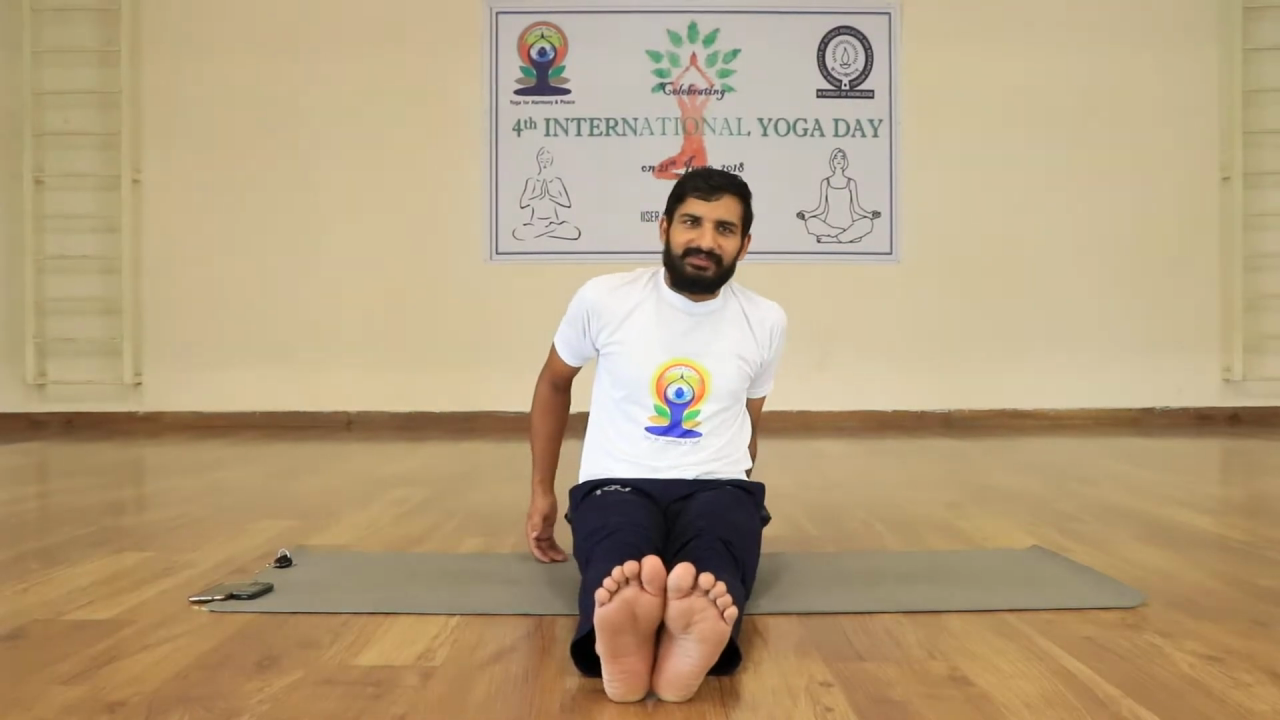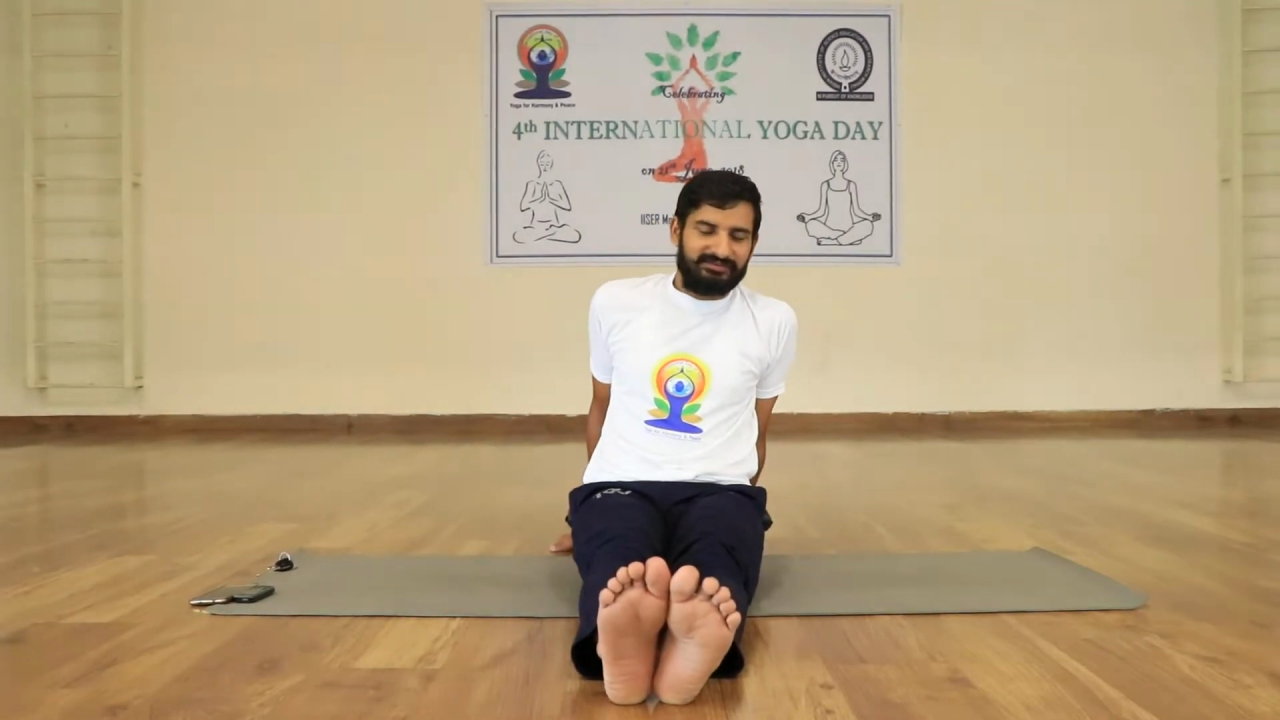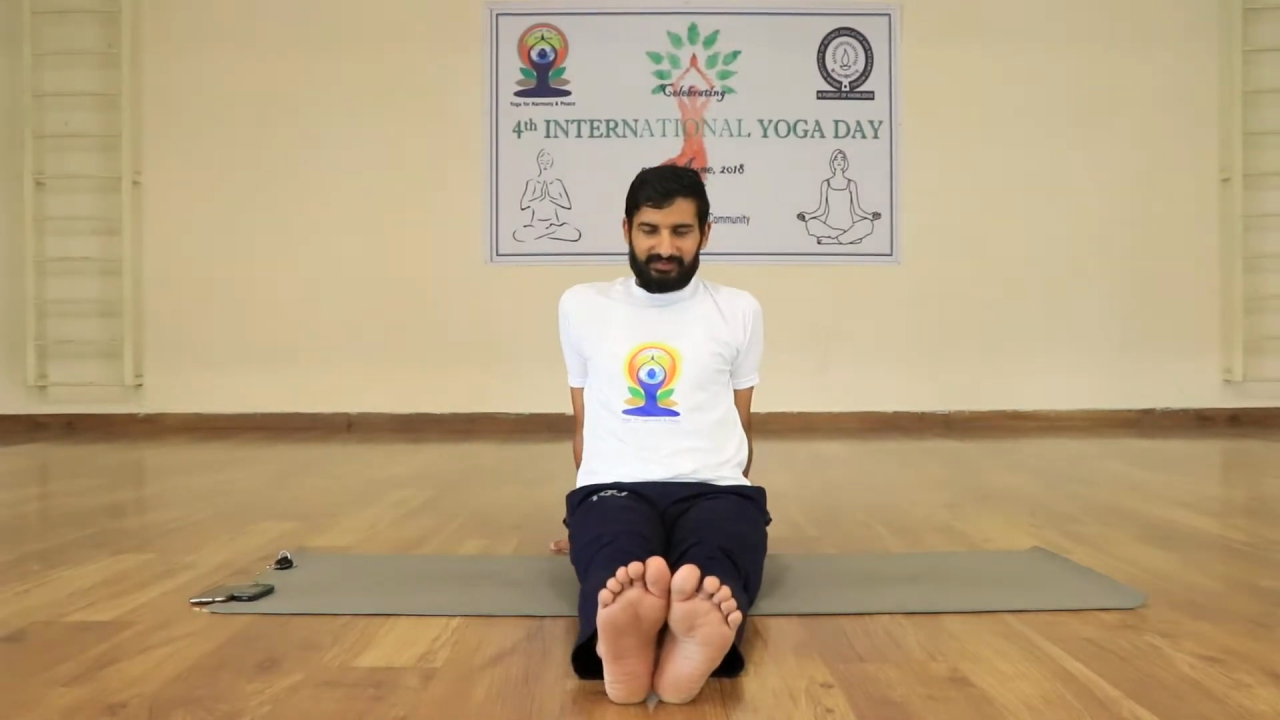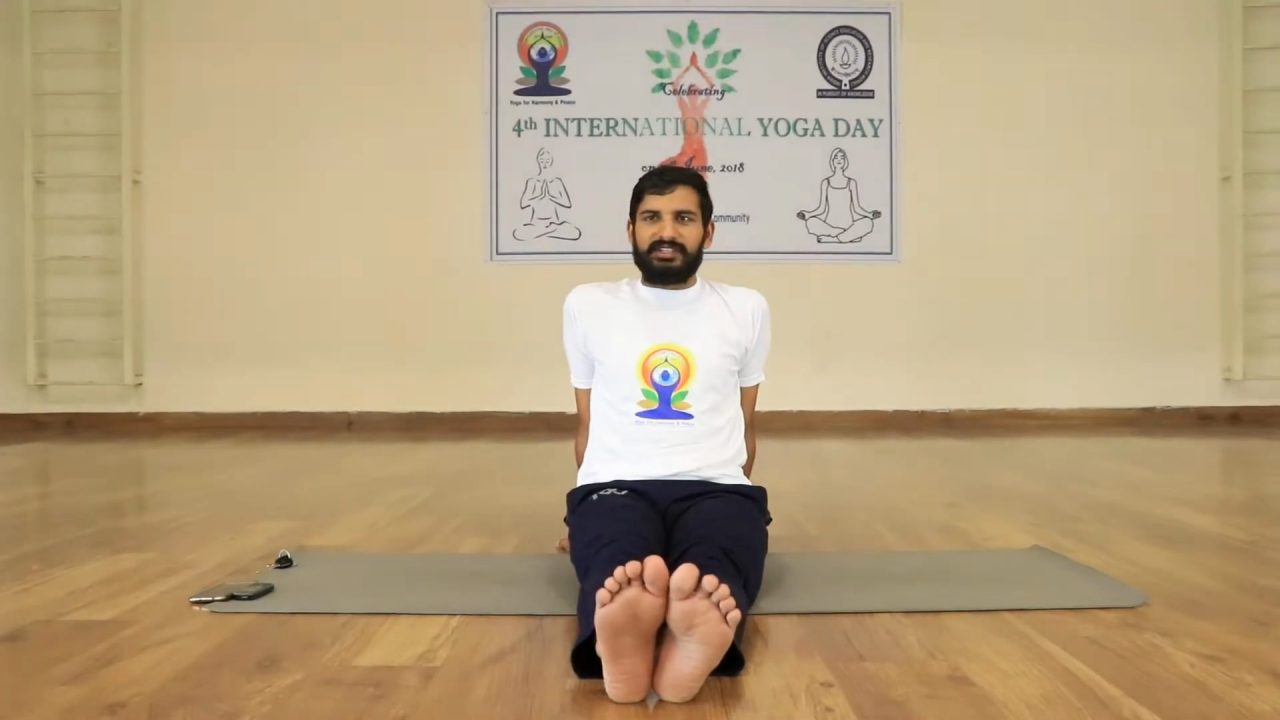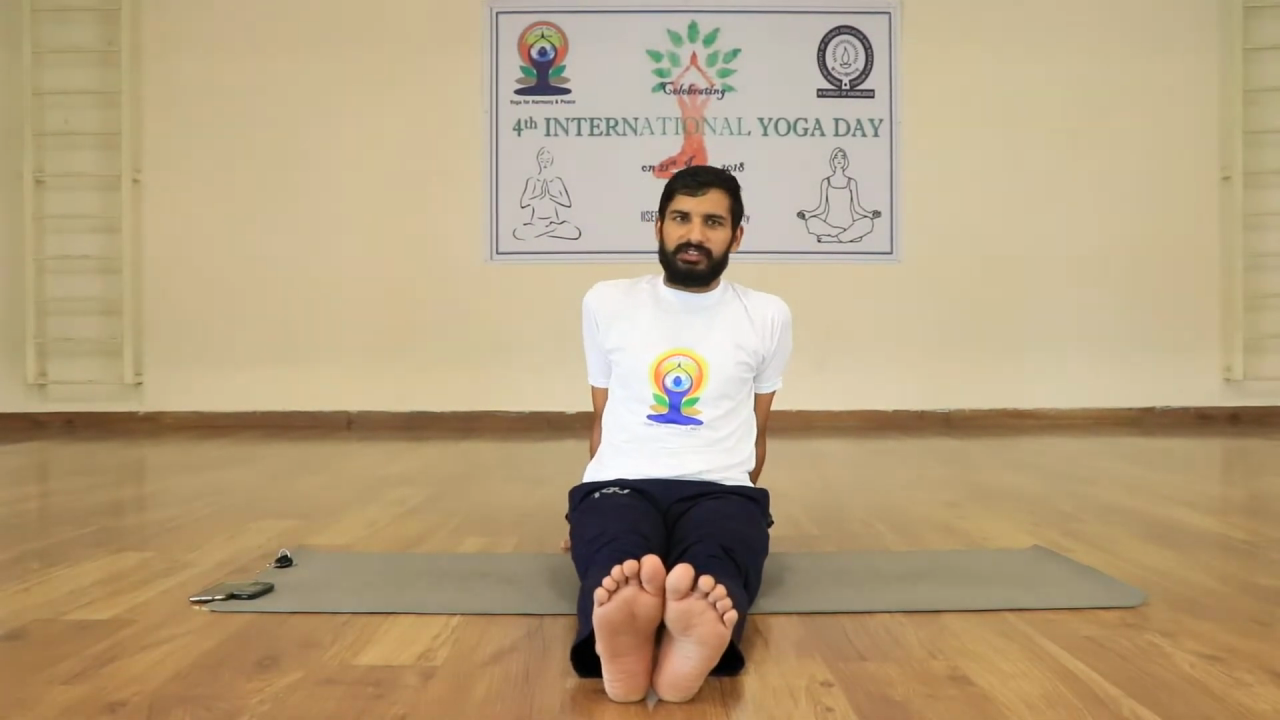
dt=1s
person 1, frame 1
left shoulder: (766, 321)
right shoulder: (604, 298)
right elbow: (553, 383)
right wrist: (541, 491)
left hip: (716, 487)
right hip: (617, 484)
left knee: (711, 571)
right knee: (619, 563)
left ankle: (691, 642)
right ankle: (621, 644)
person 1, frame 2
left shoulder: (774, 321)
right shoulder: (614, 302)
left wrist: (739, 508)
right wrist: (593, 505)
left hip: (719, 490)
right hip: (621, 485)
left knee: (713, 573)
right knee: (619, 566)
left ankle: (694, 645)
right ankle: (621, 644)
person 1, frame 3
left shoulder: (738, 310)
right shoulder: (581, 305)
left wrist: (729, 498)
right wrist: (591, 509)
left hip: (714, 488)
right hip: (615, 487)
left knee: (713, 582)
right knee: (619, 569)
left ankle: (696, 641)
right ankle: (619, 641)
person 1, frame 4
left shoulder: (746, 309)
right shoulder: (588, 305)
left wrist: (732, 502)
right wrist: (590, 508)
left hip: (714, 487)
right hip: (616, 485)
left knee: (714, 574)
right knee: (616, 569)
left ankle: (696, 641)
right ankle: (617, 643)
person 1, frame 5
left shoulder: (766, 315)
right shoulder: (606, 302)
left wrist: (736, 506)
right wrist: (600, 502)
left hip: (720, 490)
right hip: (622, 483)
left knee: (714, 575)
right knee: (619, 568)
left ankle: (698, 640)
right ankle: (620, 643)
